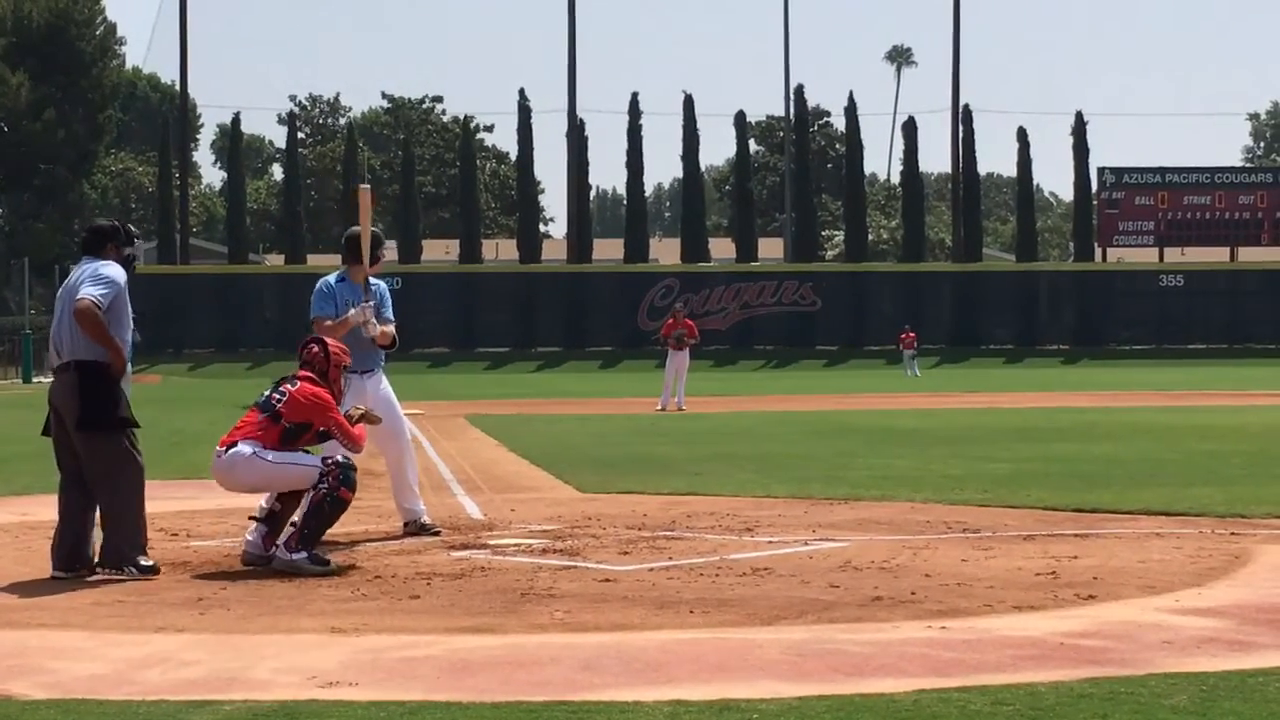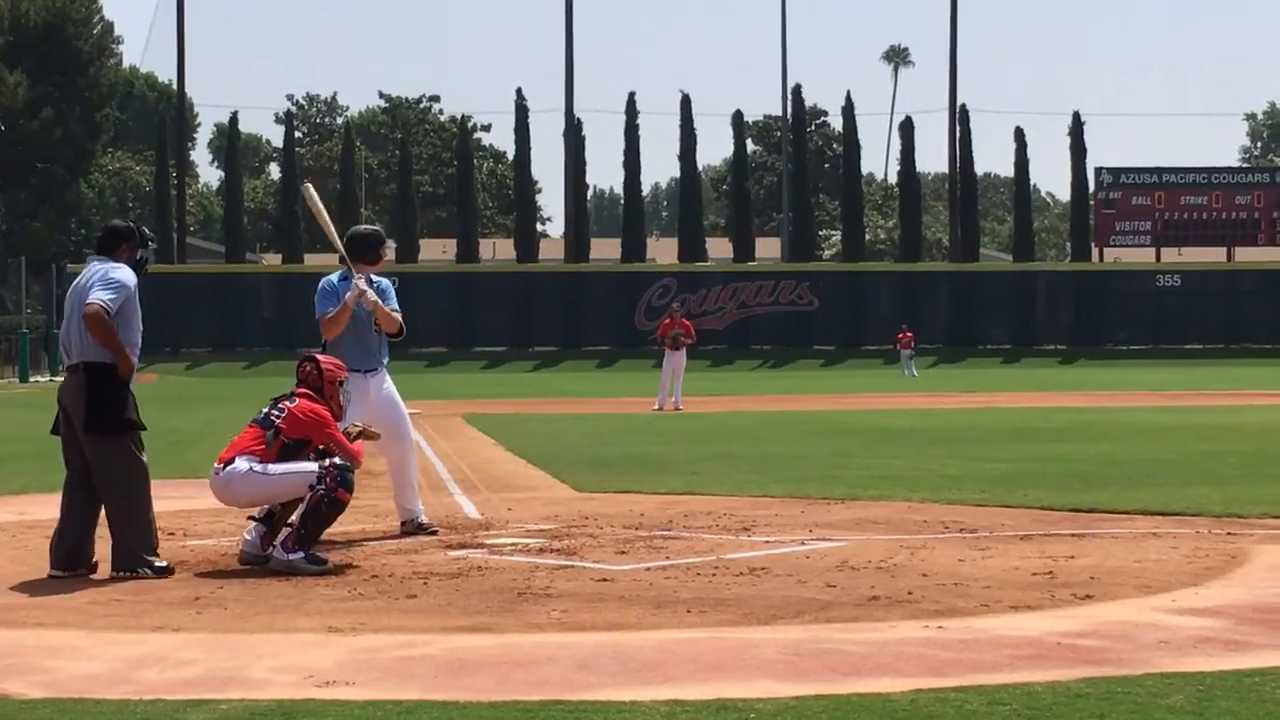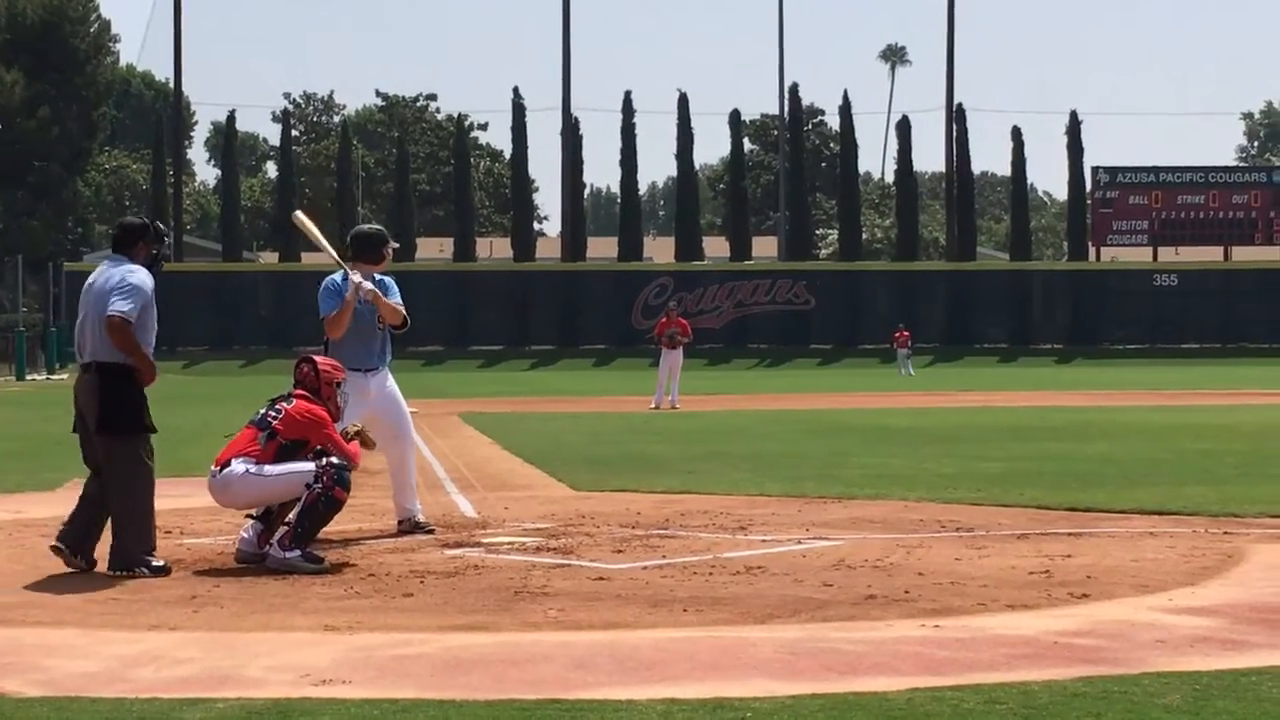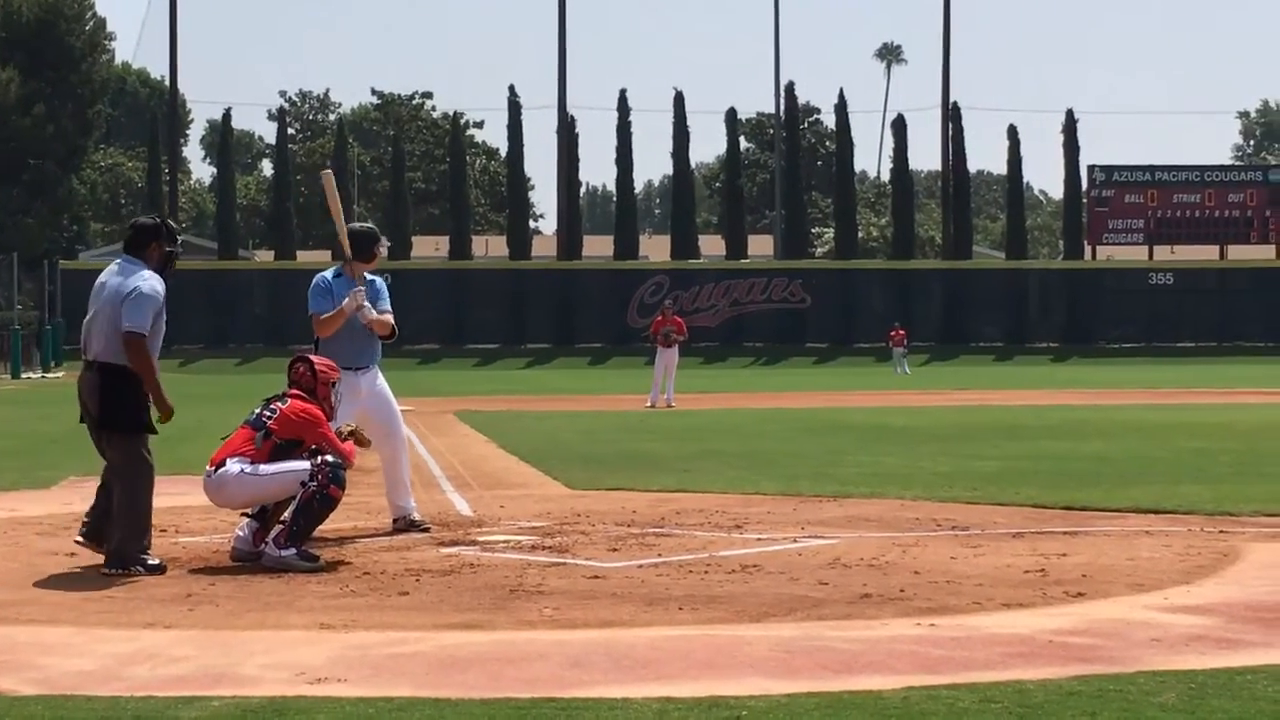
dt=0.2s
person 1, frame 1
left shoulder: (74, 277)
right shoulder: (109, 272)
right elbow: (84, 311)
right wrist: (116, 352)
left hip: (65, 382)
right hip: (92, 383)
left knee: (76, 476)
right knee: (121, 469)
left ankle: (70, 558)
right ankle: (123, 555)
person 1, frame 2
left shoulder: (83, 277)
right shoulder: (119, 275)
left elbow: (83, 322)
right elbow: (95, 315)
right wrist: (124, 356)
left hip: (75, 383)
right hip: (102, 385)
left knee: (82, 476)
right knee: (127, 472)
left ankle: (68, 556)
right ankle: (134, 557)
person 1, frame 3
left shoulder: (98, 275)
right shoulder: (137, 278)
left elbow: (96, 328)
right elbow: (117, 326)
right wrist: (147, 364)
left hip: (89, 380)
right hip: (116, 384)
left knee: (106, 471)
right knee: (134, 471)
left ankle: (75, 541)
right ankle: (131, 557)
person 1, frame 4
left shoulder: (110, 274)
right shoulder: (148, 284)
right elbow: (133, 343)
right wrist: (157, 395)
left hip: (95, 378)
right hip: (117, 385)
left knee: (121, 464)
right knee: (135, 468)
left ankle: (97, 531)
right ankle: (126, 555)
person 2, frame 1
left shoulder: (379, 289)
right shoulder: (327, 287)
left elbow: (390, 339)
right elbow: (322, 333)
left wrist: (376, 328)
right wrist: (352, 316)
left hip: (375, 380)
left knee: (400, 444)
right knee: (329, 453)
left ankle: (414, 515)
person 2, frame 2
left shoulder: (383, 286)
right shoulder: (331, 285)
left elbow: (396, 329)
right elbow: (328, 331)
left wrist: (375, 303)
right wrist: (349, 300)
left hip: (378, 379)
right hip: (343, 381)
left knee: (403, 443)
left ankle: (412, 515)
person 2, frame 3
left shoulder: (386, 284)
right shoulder: (334, 284)
left elbow: (399, 320)
right elbow: (333, 331)
left wrist: (376, 296)
right wrist: (352, 297)
left hip: (380, 379)
right hip: (344, 380)
left knee: (404, 442)
left ankle: (409, 514)
person 2, frame 4
left shoulder: (376, 285)
right shoulder: (324, 282)
left elbow: (389, 329)
right elbow: (320, 329)
left wrist: (373, 317)
right wrist: (347, 307)
left hip: (370, 377)
left knee: (395, 440)
left ankle: (404, 512)
person 3, frame 1
left shoulder: (290, 386)
right shoulder: (317, 394)
right elbow: (356, 444)
left wrist: (342, 424)
right wrist: (357, 423)
left hip: (226, 460)
right hip: (244, 460)
left knee: (300, 466)
right knee: (341, 474)
left ankle: (259, 543)
right ankle: (294, 551)
person 3, frame 2
left shoulder: (289, 403)
right shoulder: (315, 411)
left elbow: (292, 452)
right elbow: (354, 460)
left wrist: (341, 440)
right wrist: (356, 440)
left hip: (225, 477)
right hip: (242, 476)
left knee: (300, 478)
right knee: (338, 477)
left ankle: (256, 544)
right ankle: (291, 552)
person 3, frame 3
left shoulder: (286, 404)
right shoulder: (312, 412)
left elbow: (293, 454)
right elbow: (351, 461)
left wrist: (337, 442)
right wrist: (353, 440)
left hip: (223, 479)
right hip: (239, 478)
left knee: (298, 475)
right knee: (335, 475)
left ankle: (253, 542)
right ankle: (288, 550)
person 3, frame 4
left shoulder: (280, 403)
right shoulder: (306, 411)
left elbow: (288, 453)
right elbow: (346, 459)
left wrist: (334, 440)
right wrist: (346, 440)
left hip: (219, 478)
right hip: (235, 478)
left knee: (293, 475)
right knee: (330, 473)
left ankle: (248, 540)
right ankle: (284, 549)
